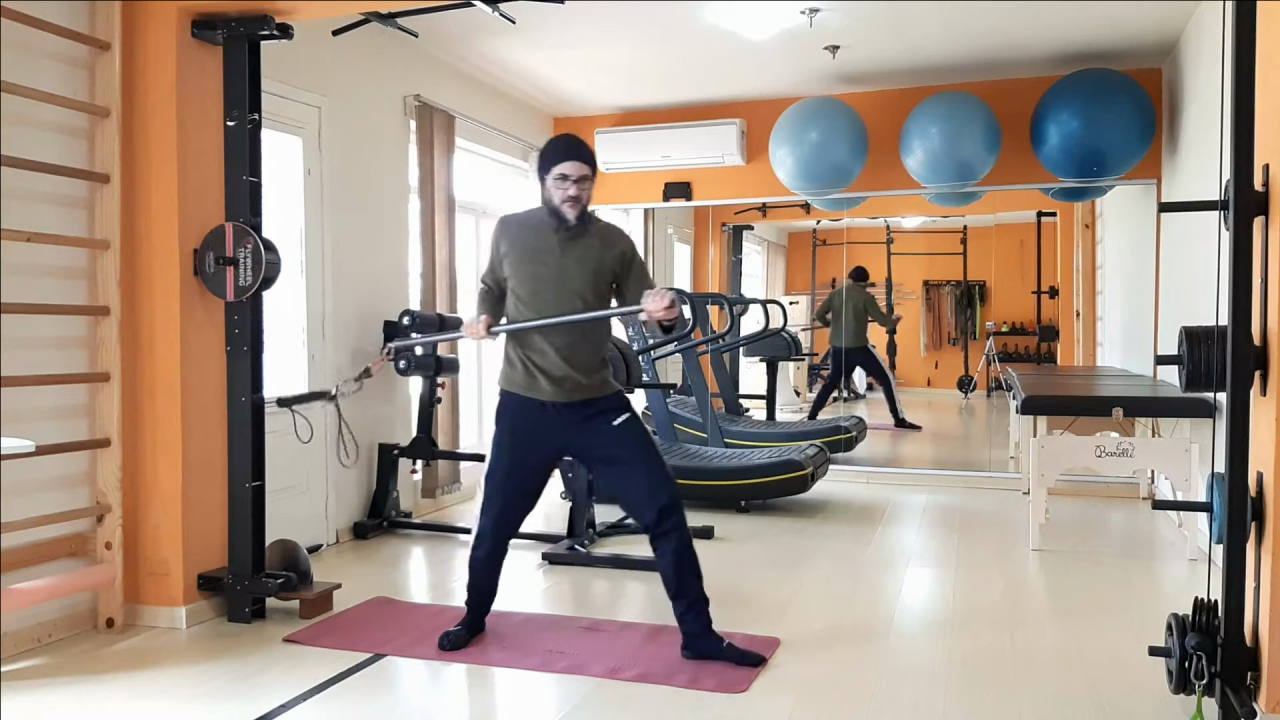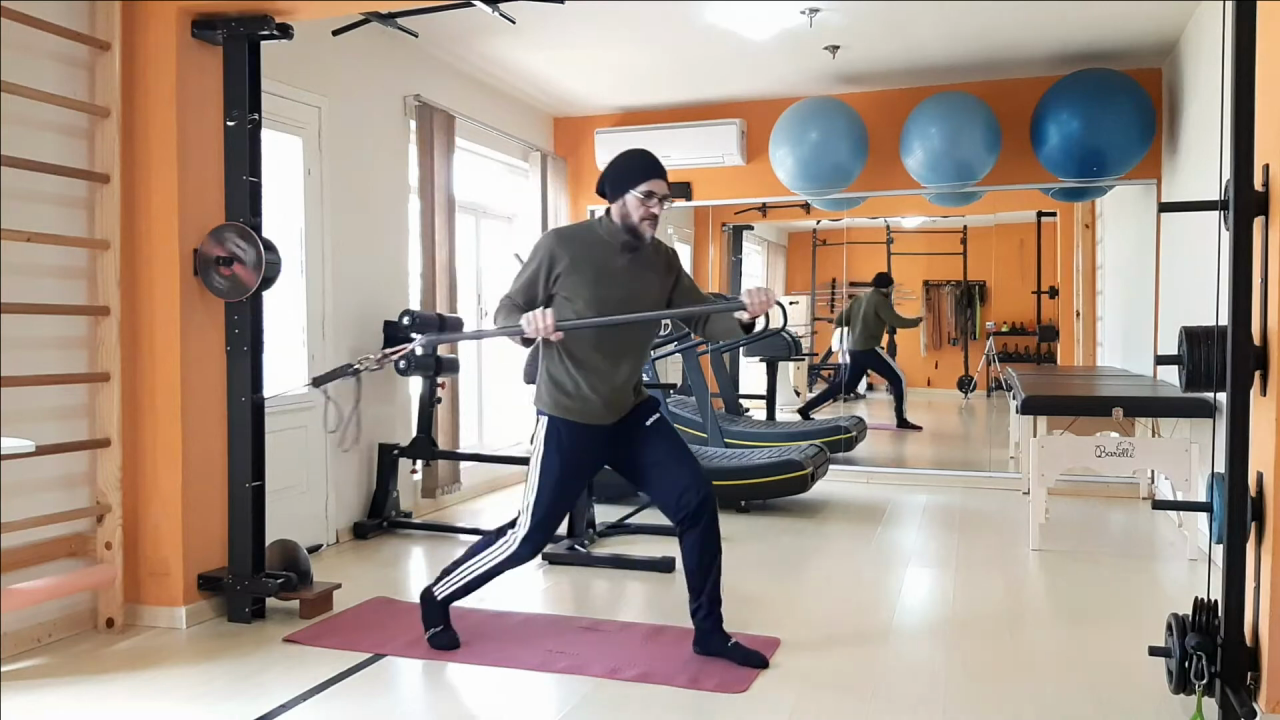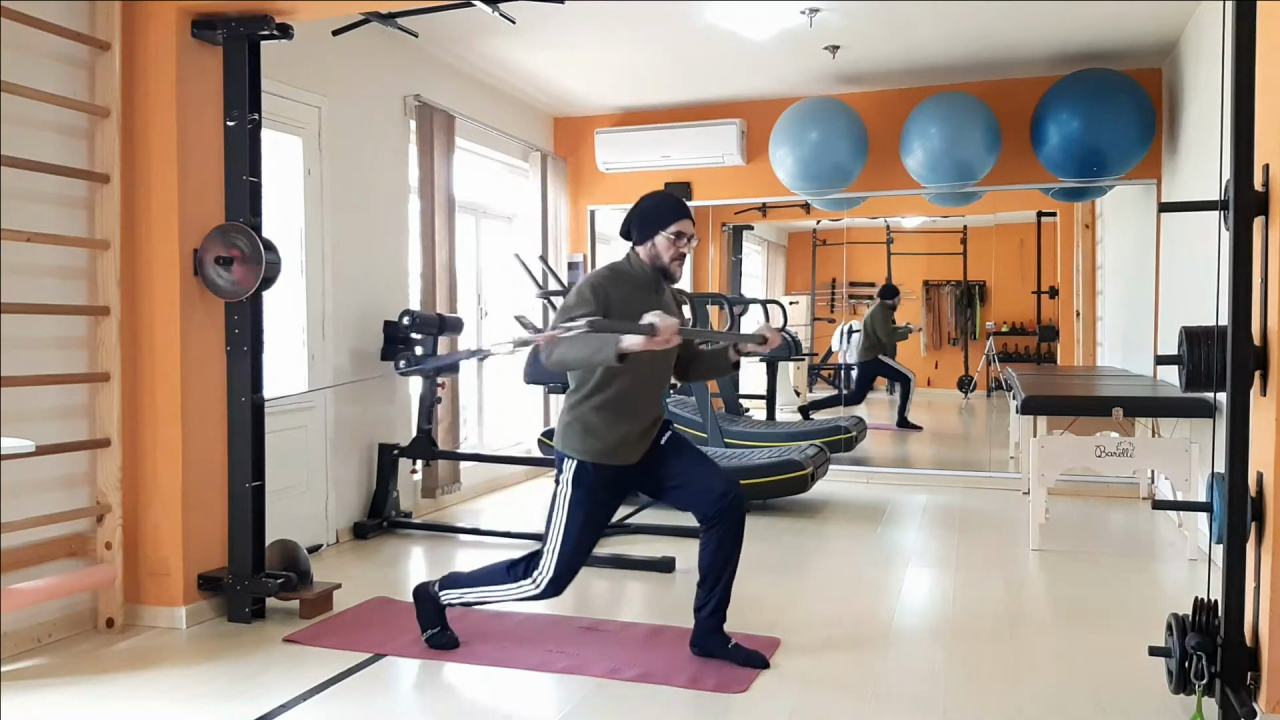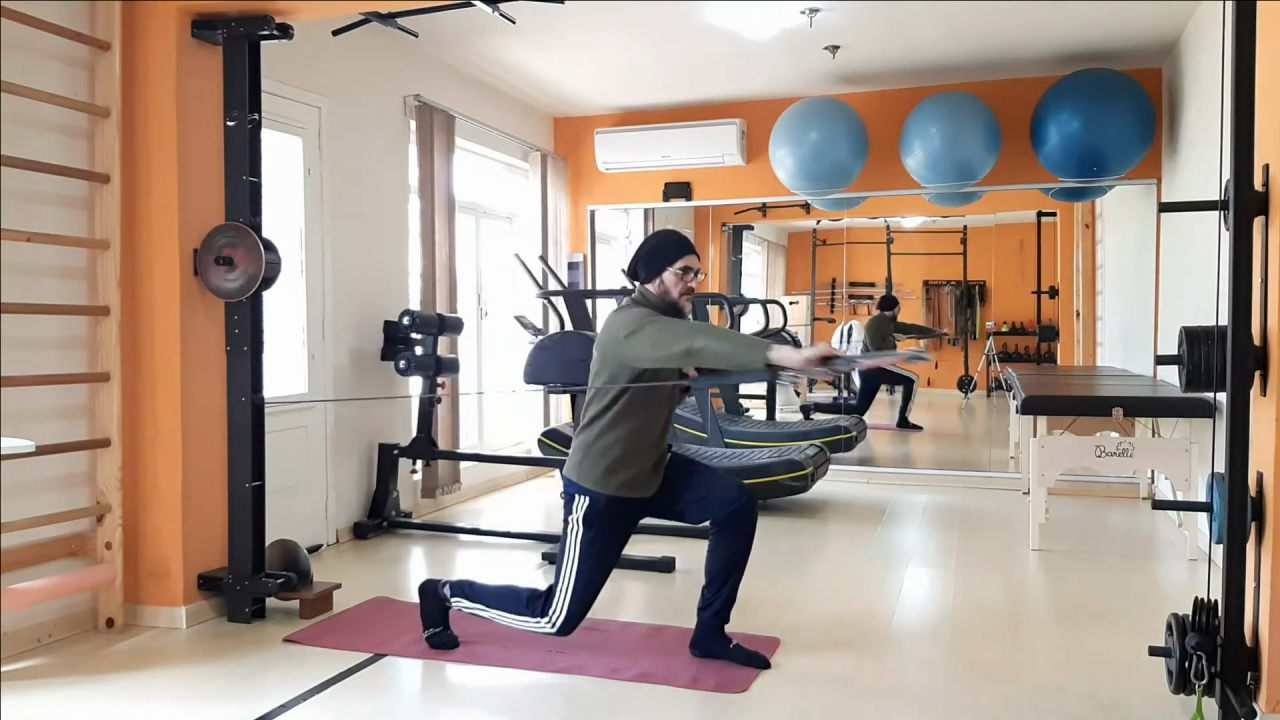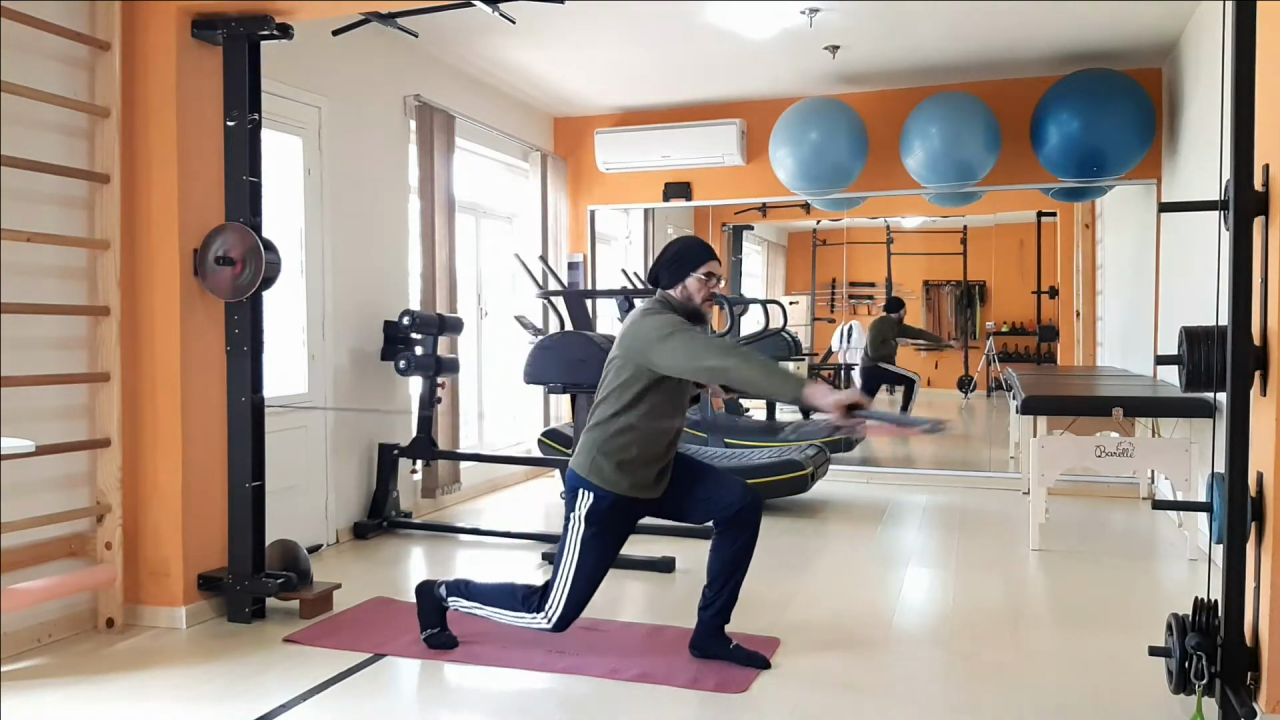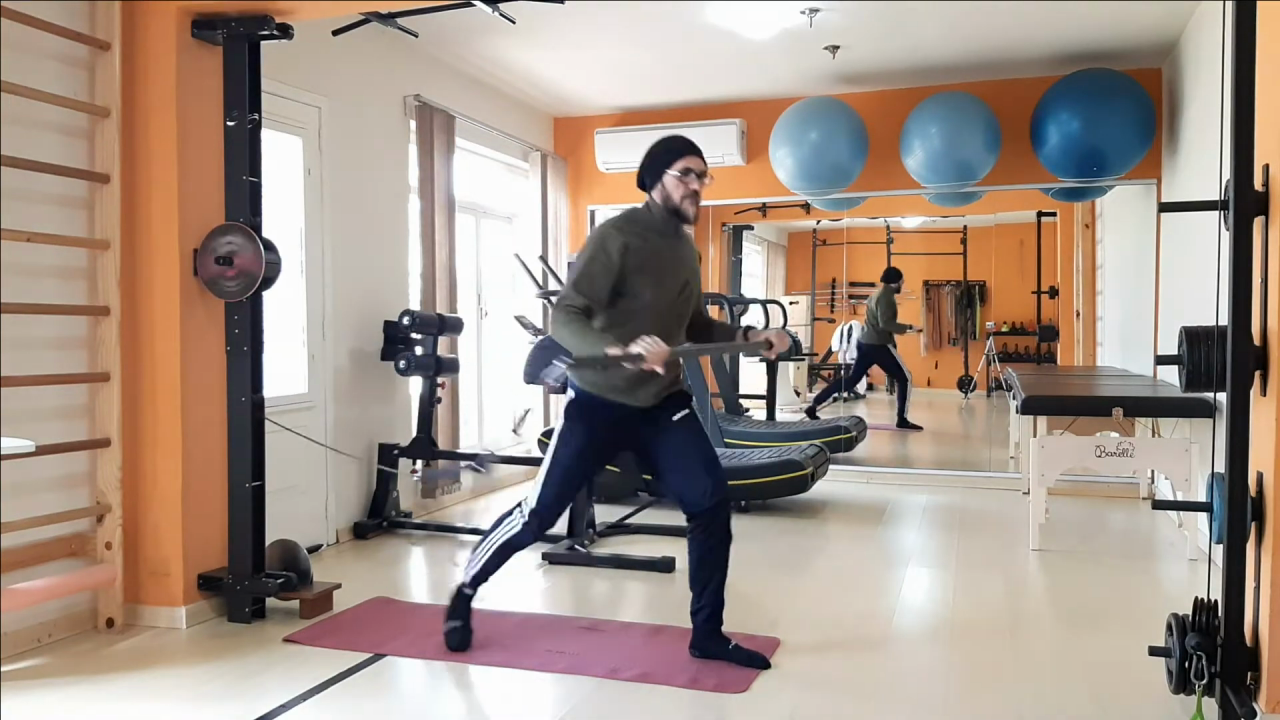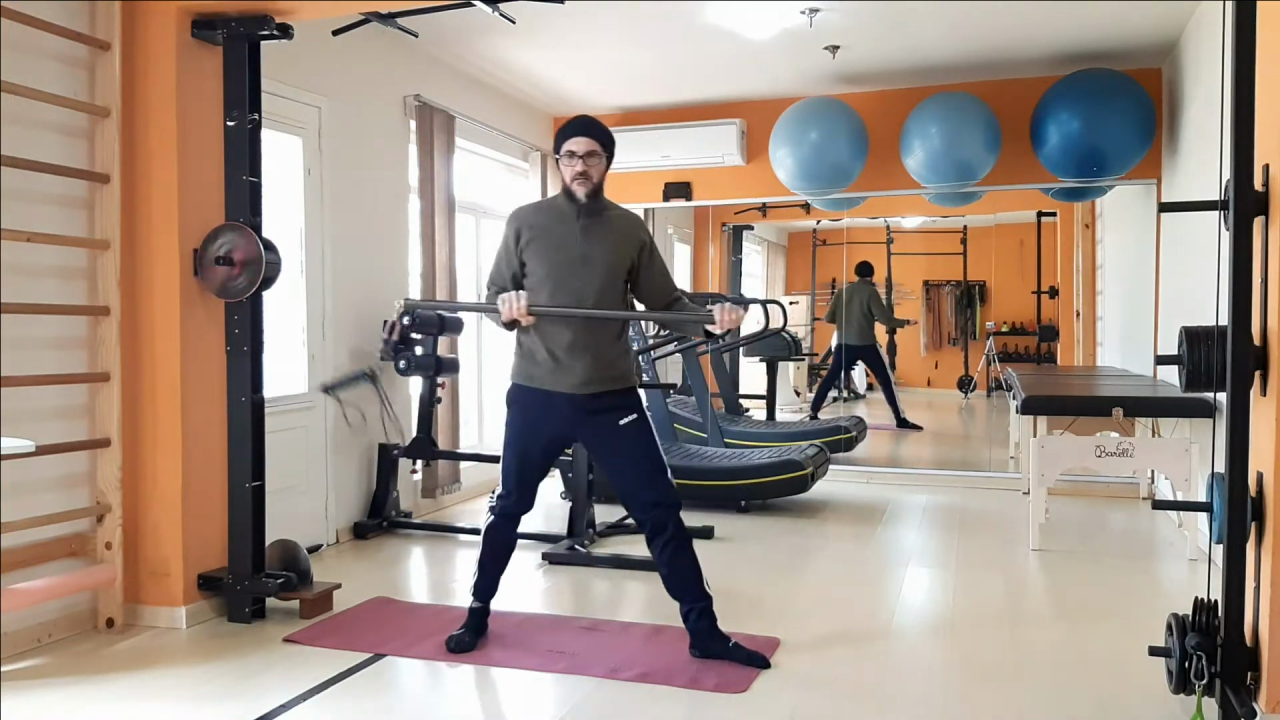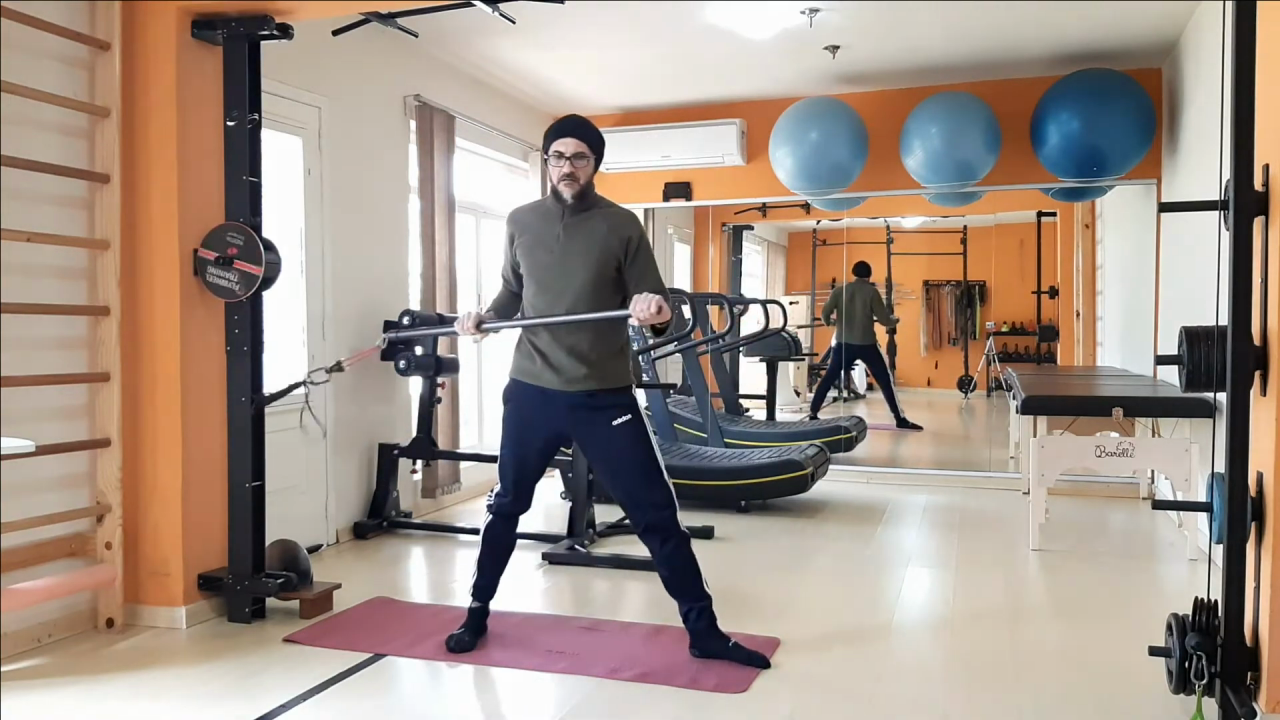
dt=0.5s
person 1, frame 1
left shoulder: (612, 242)
right shoulder: (509, 231)
left elbow: (648, 306)
right elbow: (492, 288)
left wrist: (662, 313)
right wrist: (483, 317)
left hip: (595, 403)
right hip: (526, 404)
left knee: (662, 508)
right knee: (496, 520)
left ankle: (698, 635)
right ankle: (475, 616)
person 1, frame 2
left shoulder: (663, 261)
right shoulder: (563, 245)
left elbow: (702, 321)
right elbow: (506, 311)
left wrist: (745, 316)
right wrist: (529, 325)
left hip: (632, 412)
right hip: (568, 418)
left knee: (697, 502)
right knee: (528, 535)
left ankle: (709, 633)
right ankle: (437, 598)
person 1, frame 3
left shoulder: (667, 297)
right shoulder: (603, 285)
left elbow: (687, 367)
right elbow: (553, 350)
left wrist: (740, 351)
right wrist: (628, 343)
left hip: (650, 440)
right hip: (592, 453)
left knee: (726, 503)
right knee: (547, 578)
left ankle: (709, 633)
right ankle: (437, 594)
person 1, frame 4
left shoulder: (661, 318)
right shoulder: (629, 322)
right elbow: (691, 342)
left wrist: (688, 381)
right wrist: (783, 354)
left hip: (650, 469)
right hip: (599, 484)
left knee: (736, 506)
right knee: (558, 618)
left ankle: (710, 634)
right ankle: (444, 594)
person 1, frame 5
left shoulder: (672, 323)
right shoulder: (655, 326)
right elbow: (719, 359)
left wrist: (698, 388)
right wrist: (816, 393)
left hip: (656, 469)
right hip: (604, 481)
left knee: (741, 507)
right knee: (554, 613)
left ankle: (710, 634)
right ankle: (442, 594)
person 1, frame 6
left shoulder: (685, 247)
right shoulder: (618, 235)
left elbow: (692, 327)
right elbow: (563, 319)
left wrist: (749, 336)
right wrist: (624, 348)
left hip: (662, 401)
right hip: (598, 401)
left knee: (711, 504)
right knee: (541, 510)
left ankle: (707, 636)
right ankle: (464, 595)
person 1, frame 7
left shoulder: (630, 230)
right shoulder: (525, 222)
left elbow: (666, 304)
right elbow: (495, 296)
left wrist: (711, 317)
right wrist: (507, 308)
left hip: (612, 396)
right hip: (537, 393)
left knee: (660, 511)
right knee: (508, 506)
left ankle: (705, 633)
right ankle: (478, 613)
person 1, frame 8
left shoulder: (622, 226)
right shoulder: (522, 222)
left elbow: (654, 301)
left wrist: (655, 311)
right wrist: (485, 315)
left hip: (604, 395)
right hip: (532, 390)
left knee: (656, 511)
right knee: (506, 504)
left ankle: (704, 632)
right ankle: (478, 611)
